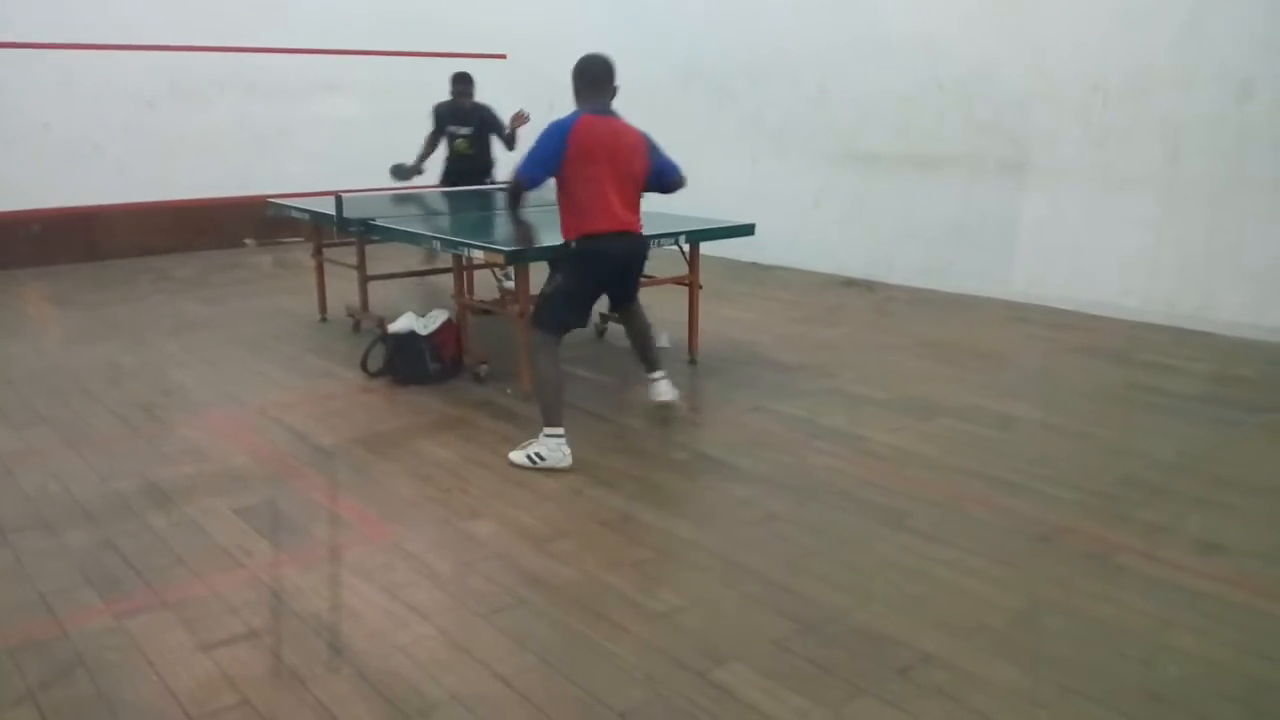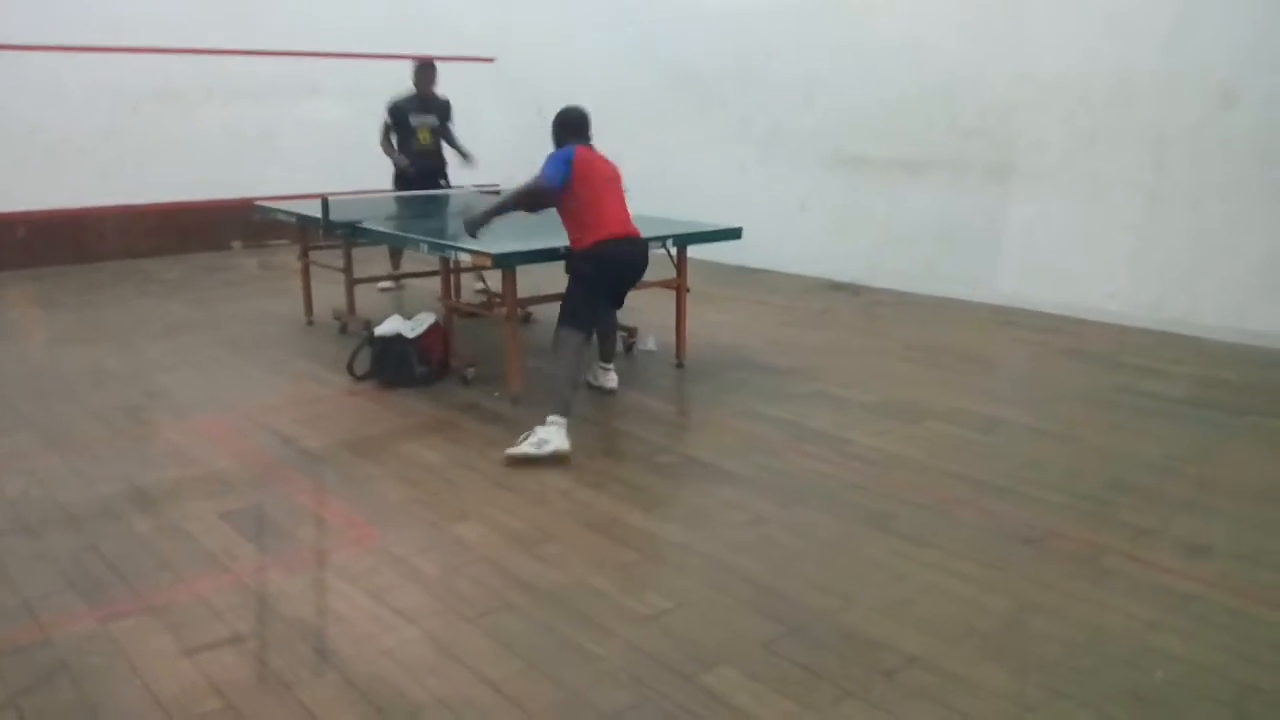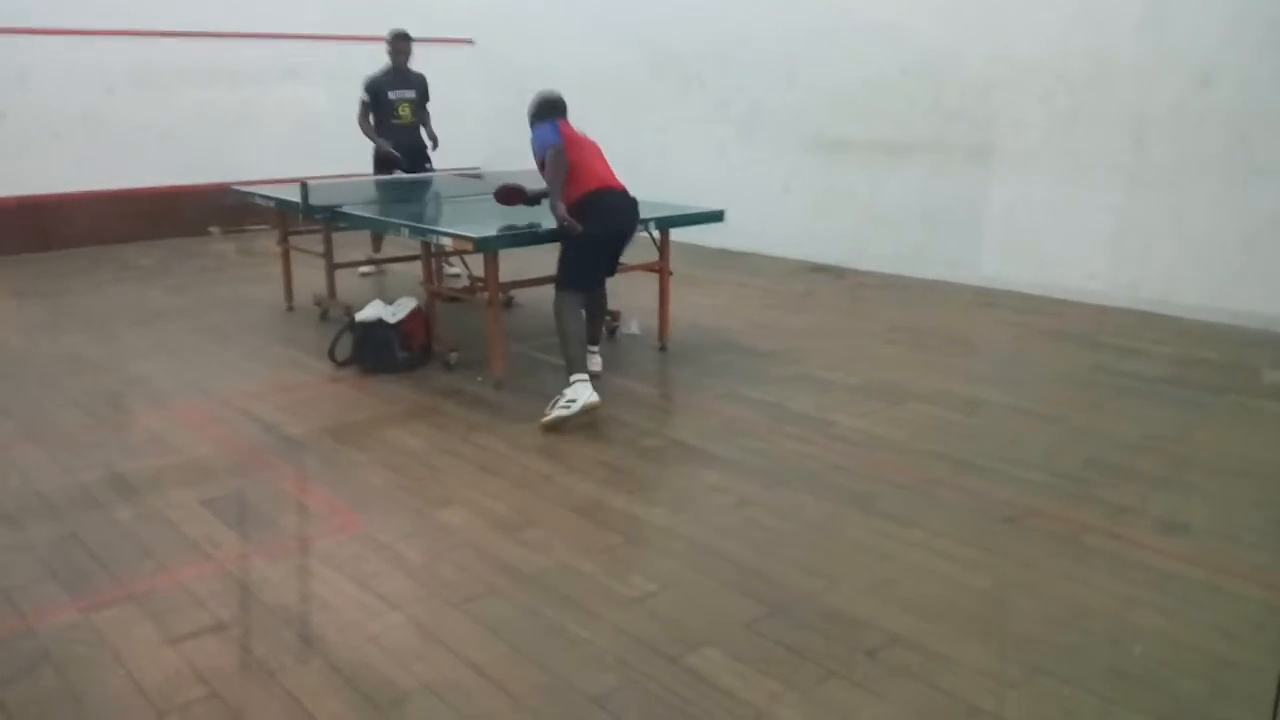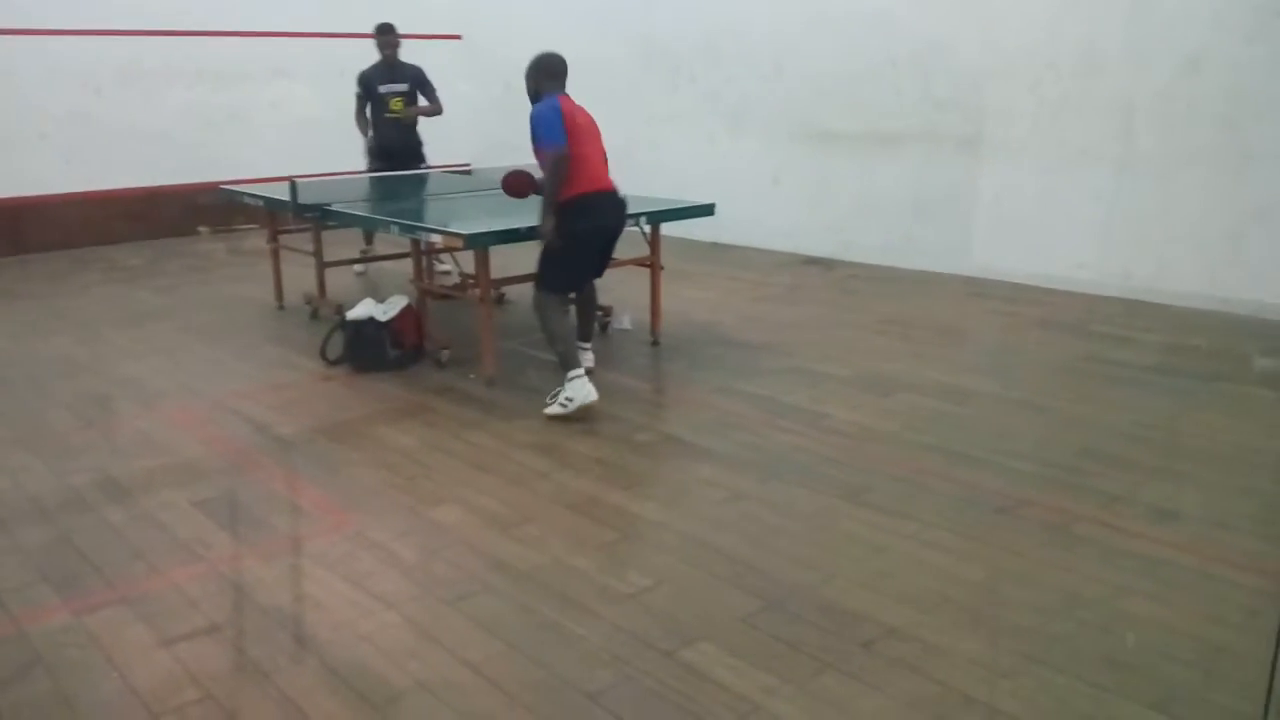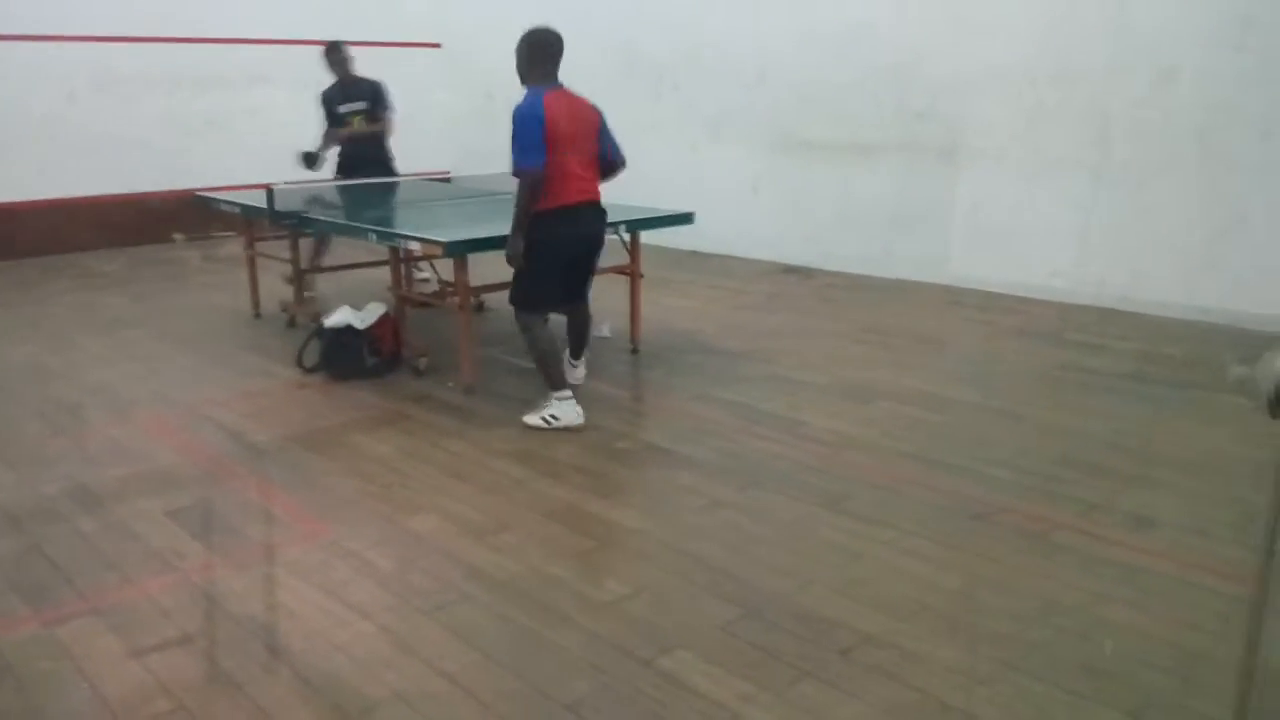
dt=0.3s
person 1, frame 1
left shoulder: (563, 131)
right shoulder: (638, 139)
left elbow: (519, 183)
right elbow: (675, 181)
left wrist: (517, 219)
left hip: (589, 248)
right hip: (632, 245)
left knee: (544, 336)
right knee: (628, 306)
left ankle: (553, 441)
right ankle: (658, 380)
person 1, frame 2
left shoulder: (564, 159)
right shoulder: (608, 167)
left elbow: (539, 188)
left wrist: (485, 214)
right wrist: (550, 201)
left hip: (600, 253)
right hip: (635, 250)
left knee: (569, 339)
right knee: (603, 306)
left ankle: (554, 429)
right ankle: (606, 369)
person 1, frame 3
left shoulder: (545, 131)
right shoulder: (582, 140)
left elbow: (553, 155)
left wrist: (555, 202)
right wrist: (536, 197)
left hip: (596, 211)
right hip: (625, 207)
left knee: (568, 298)
right knee: (593, 278)
left ankle: (578, 386)
right ankle: (591, 353)
person 1, frame 4
left shoulder: (545, 111)
right shoulder: (580, 113)
left elbow: (558, 159)
left wrist: (548, 211)
right wrist: (550, 186)
left hip: (580, 211)
right hip: (611, 206)
left knee: (549, 298)
right knee: (583, 281)
left ankle: (577, 381)
right ankle: (583, 350)
person 1, frame 5
left shoulder: (529, 110)
right shoulder: (586, 107)
left elbow: (532, 179)
right elbow: (615, 163)
left wrist: (516, 235)
left hip: (553, 224)
right hip: (591, 218)
left knee: (529, 314)
right knee: (574, 301)
left ankle: (563, 402)
right ankle: (575, 364)
person 2, frame 1
left shoulder: (484, 113)
right shoulder: (441, 110)
left elbow: (509, 145)
right elbow: (435, 136)
left wrist: (512, 129)
right wrist: (419, 161)
left hip: (480, 174)
right hip: (455, 169)
left ankle: (505, 272)
person 2, frame 2
left shoulder: (442, 105)
right shoulder: (398, 107)
right elbow: (385, 140)
left wrist: (460, 150)
right wrist: (396, 158)
left hip: (435, 174)
right hip: (407, 175)
right ankle: (395, 274)
person 2, frame 3
left shoulder: (419, 80)
right shoulder: (375, 83)
right elbow: (363, 119)
left wrist: (430, 131)
right wrist: (379, 142)
left hip: (417, 152)
right hip: (388, 155)
right ankle: (375, 257)
person 2, frame 4
left shoulder: (414, 73)
right shoulder: (367, 77)
left elbow: (438, 107)
right elbow: (360, 113)
left wrist: (417, 111)
right wrist: (368, 137)
left hip: (410, 149)
right hip: (381, 150)
right ankle: (366, 252)
person 2, frame 5
left shoulder: (373, 88)
right shoulder: (329, 96)
left elbow: (385, 126)
left wrist: (351, 131)
right wrist: (321, 148)
left hip: (378, 162)
right hip: (348, 165)
right ankle: (308, 271)
